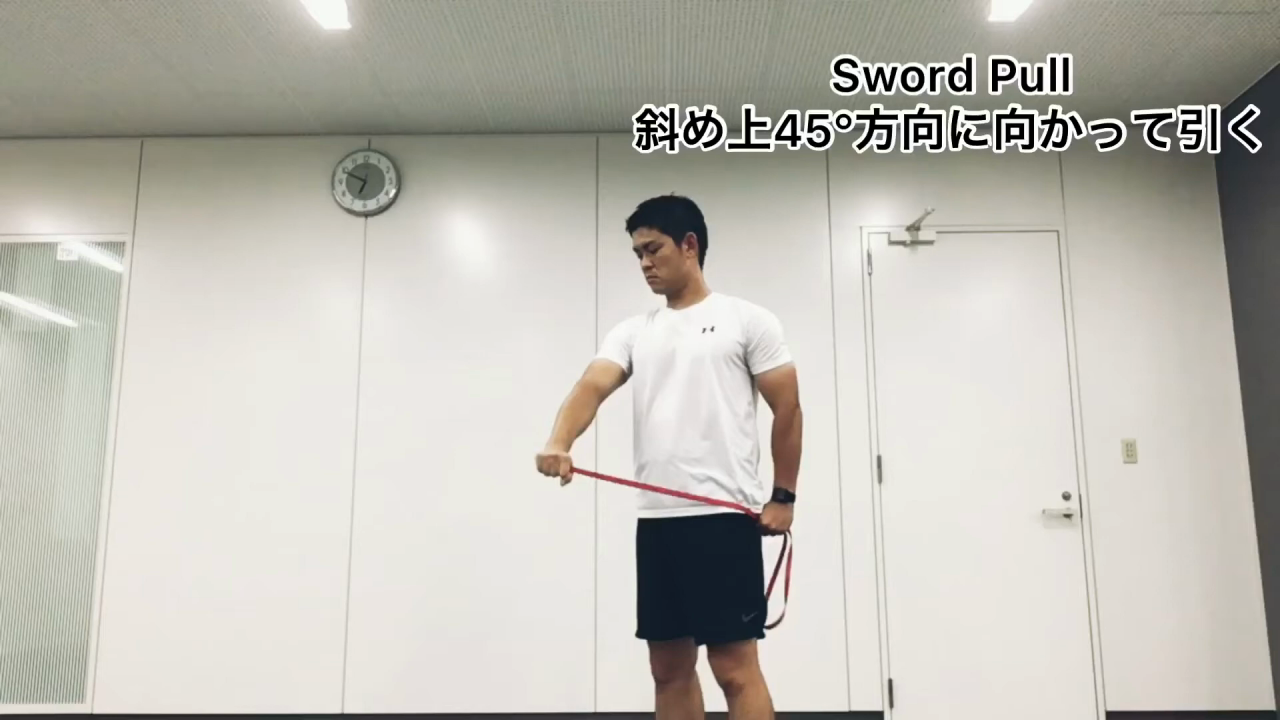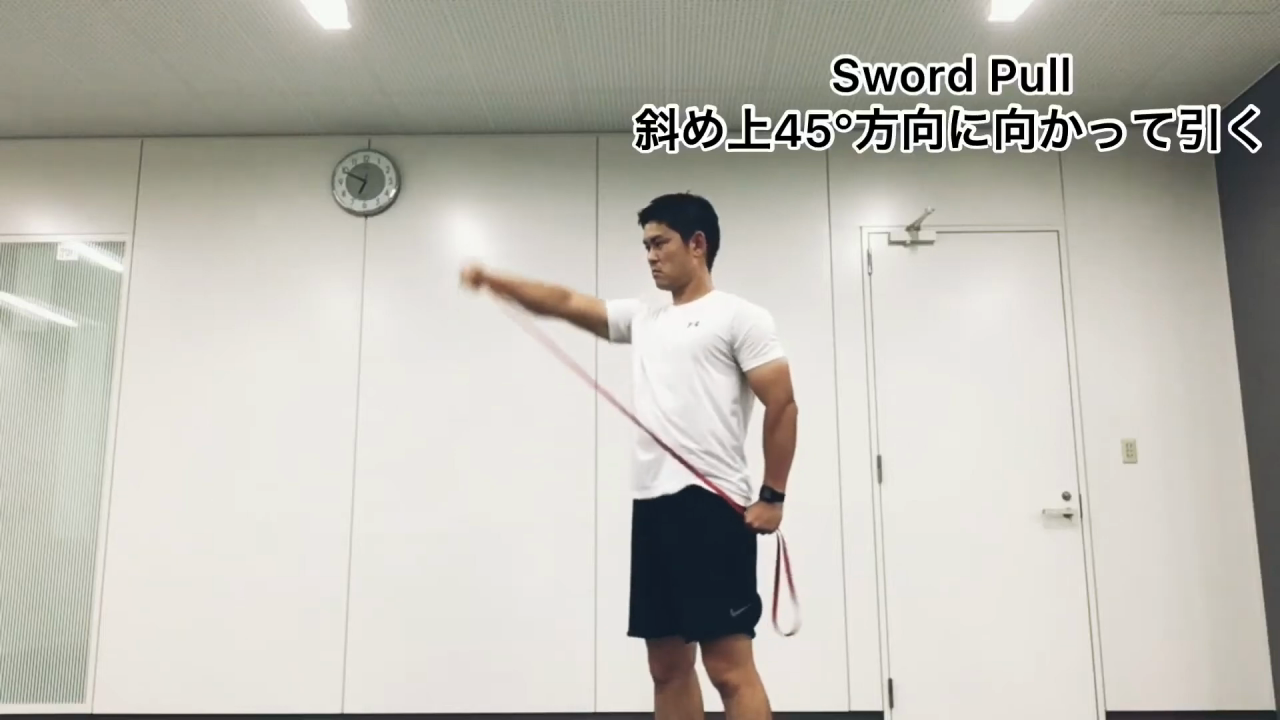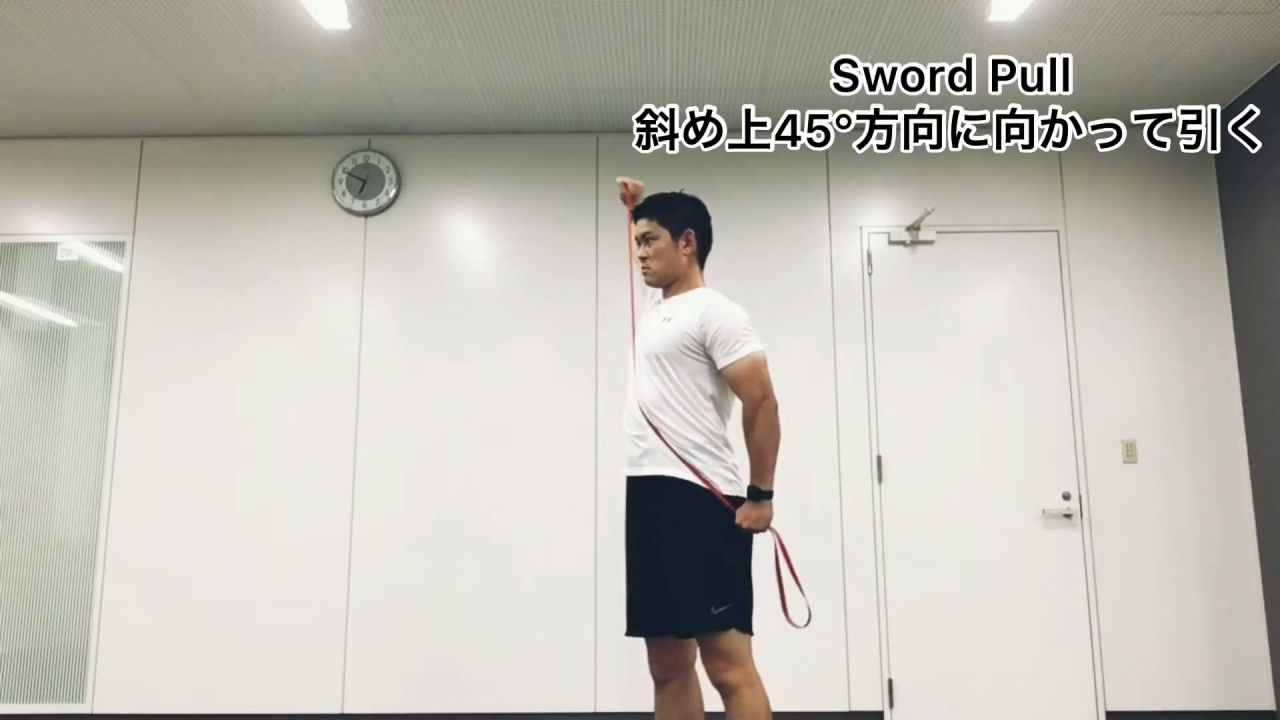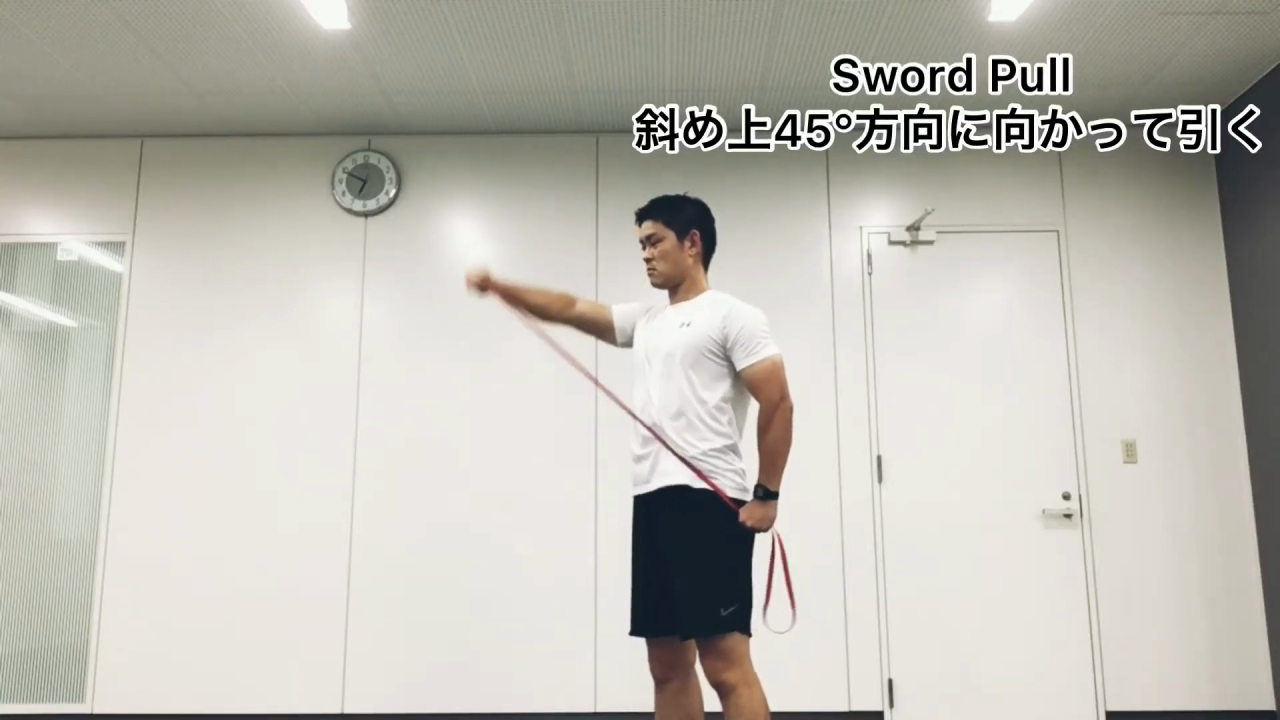
dt=0.7s
person 1, frame 1
left shoulder: (747, 320)
right shoulder: (633, 332)
left elbow: (788, 409)
right elbow: (591, 387)
left wrist: (783, 497)
right wrist: (559, 443)
left hip: (724, 517)
right hip: (656, 520)
left knee: (734, 667)
right knee: (669, 667)
person 1, frame 2
left shoulder: (739, 317)
right shoulder: (642, 319)
left elbow: (783, 406)
right elbow: (564, 303)
left wrist: (772, 496)
right wrist: (496, 281)
left hip: (712, 506)
right hip: (652, 505)
left knee: (729, 666)
right knee: (668, 666)
person 1, frame 3
left shoulder: (714, 313)
right shoulder: (658, 304)
left elbow: (761, 403)
right elbow: (650, 259)
left wrist: (761, 495)
right wrist: (632, 205)
left hip: (699, 500)
right hip: (648, 497)
left knee: (727, 663)
right knee: (668, 664)
person 1, frame 4
left shoulder: (732, 316)
right shoulder: (646, 319)
left elbow: (778, 404)
right elbow: (572, 309)
left wrist: (766, 495)
right wrist: (500, 286)
left hip: (707, 504)
right hip: (653, 503)
left knee: (726, 664)
right knee: (668, 664)
